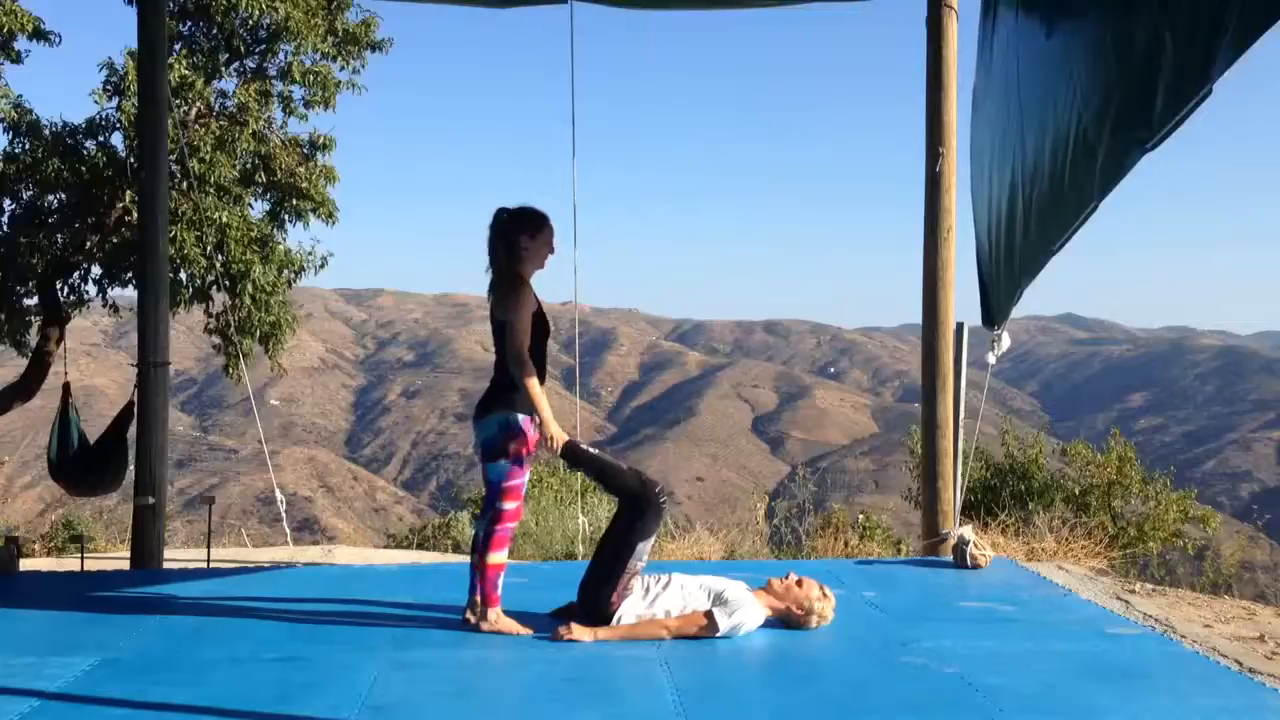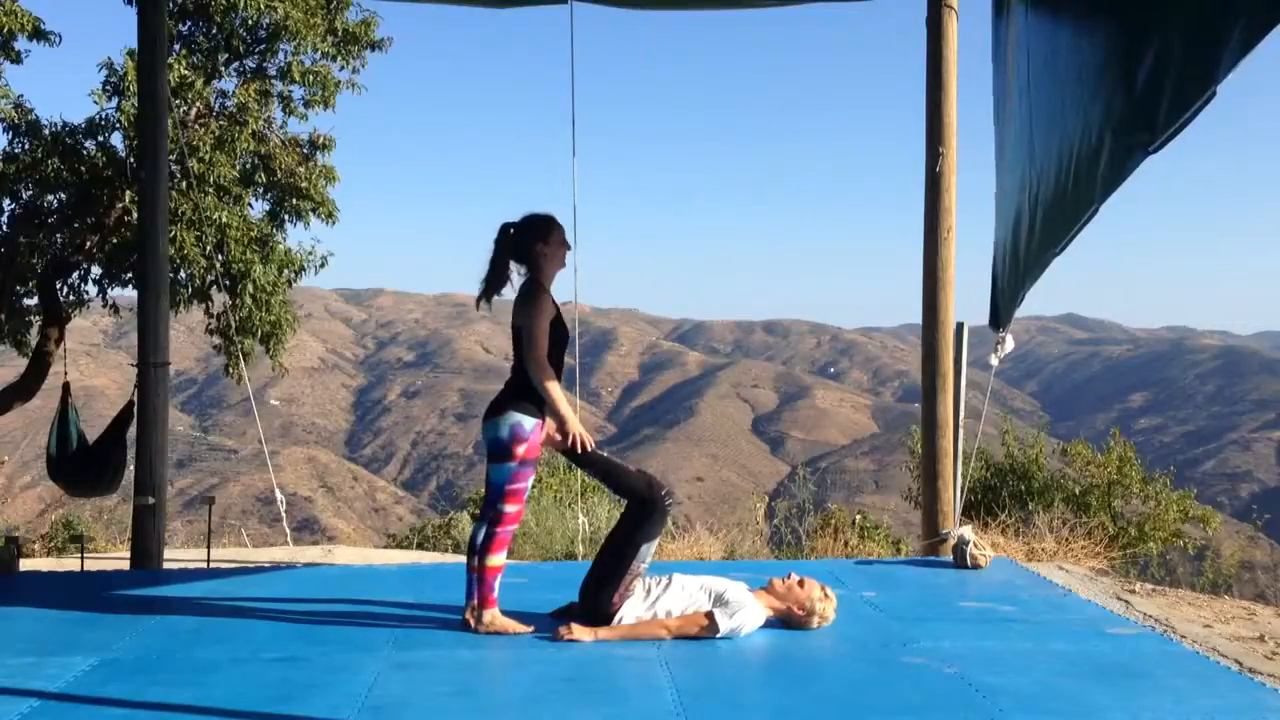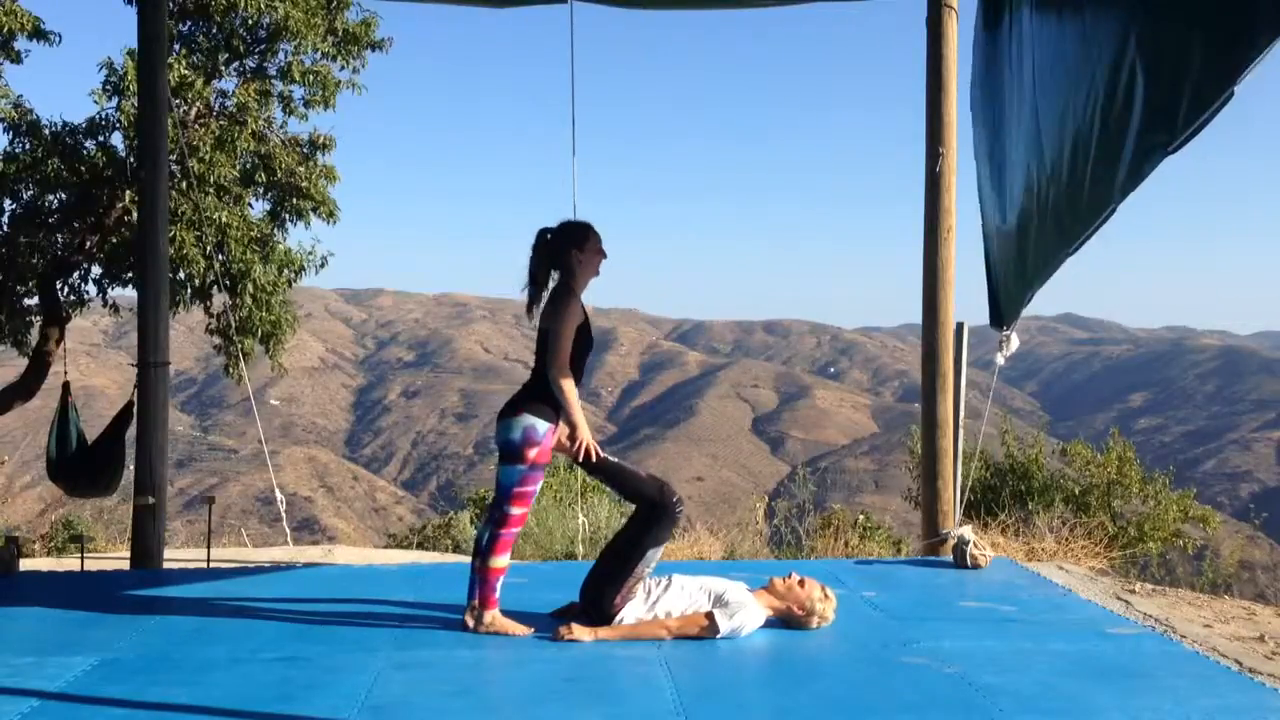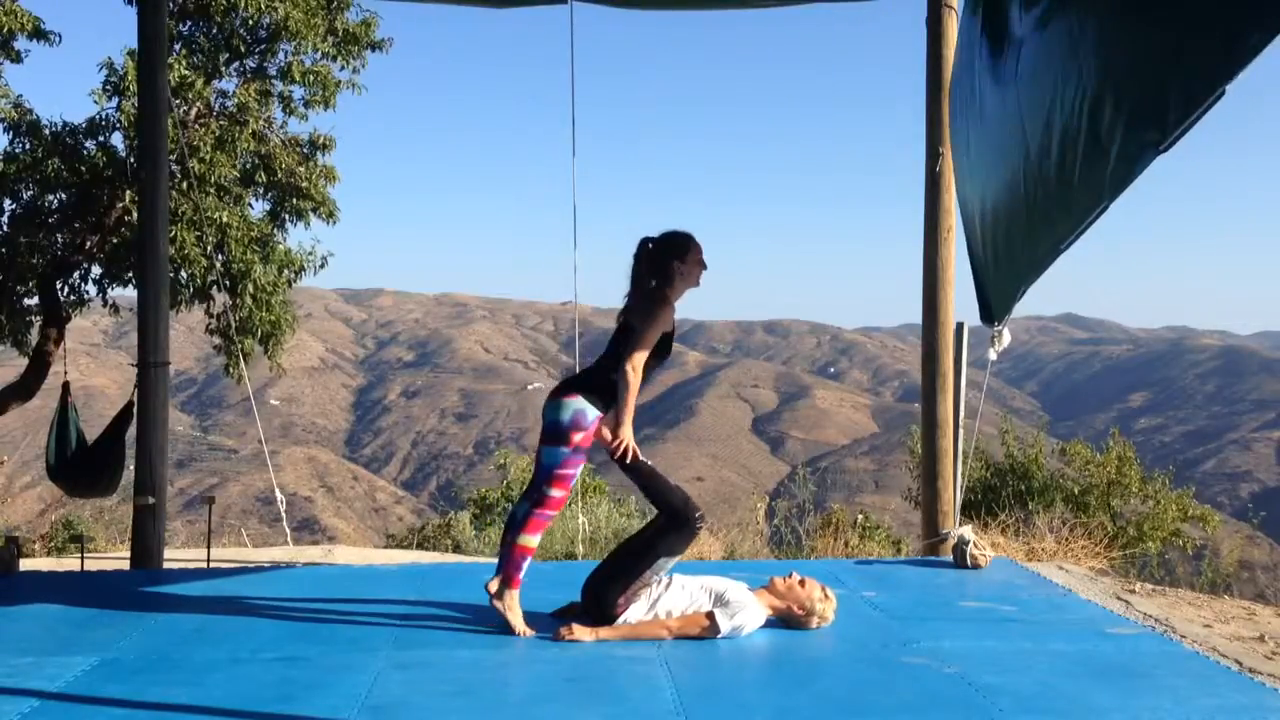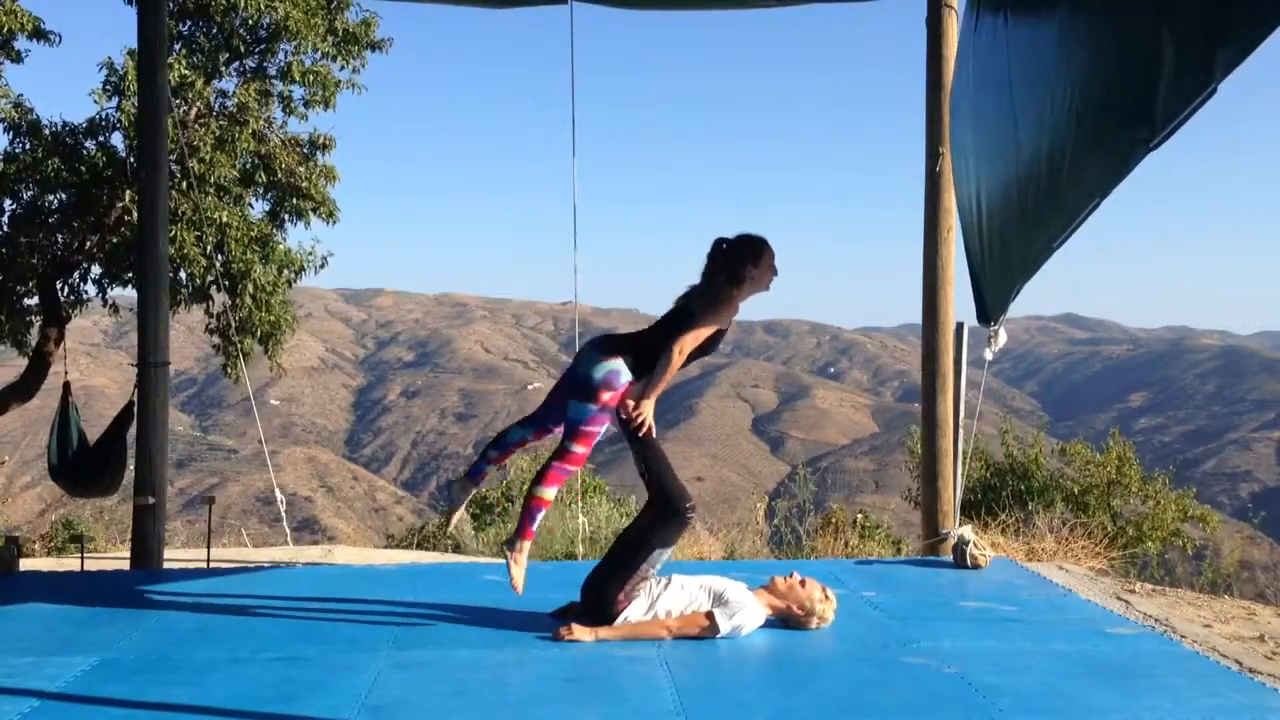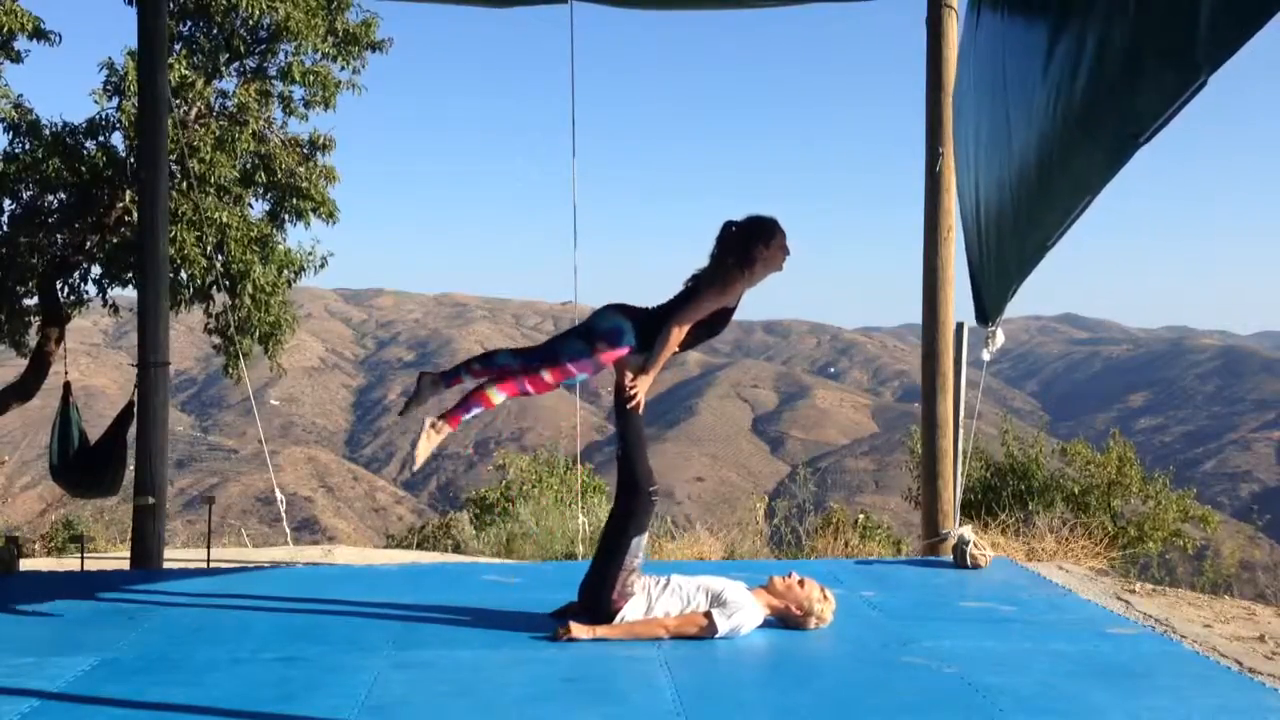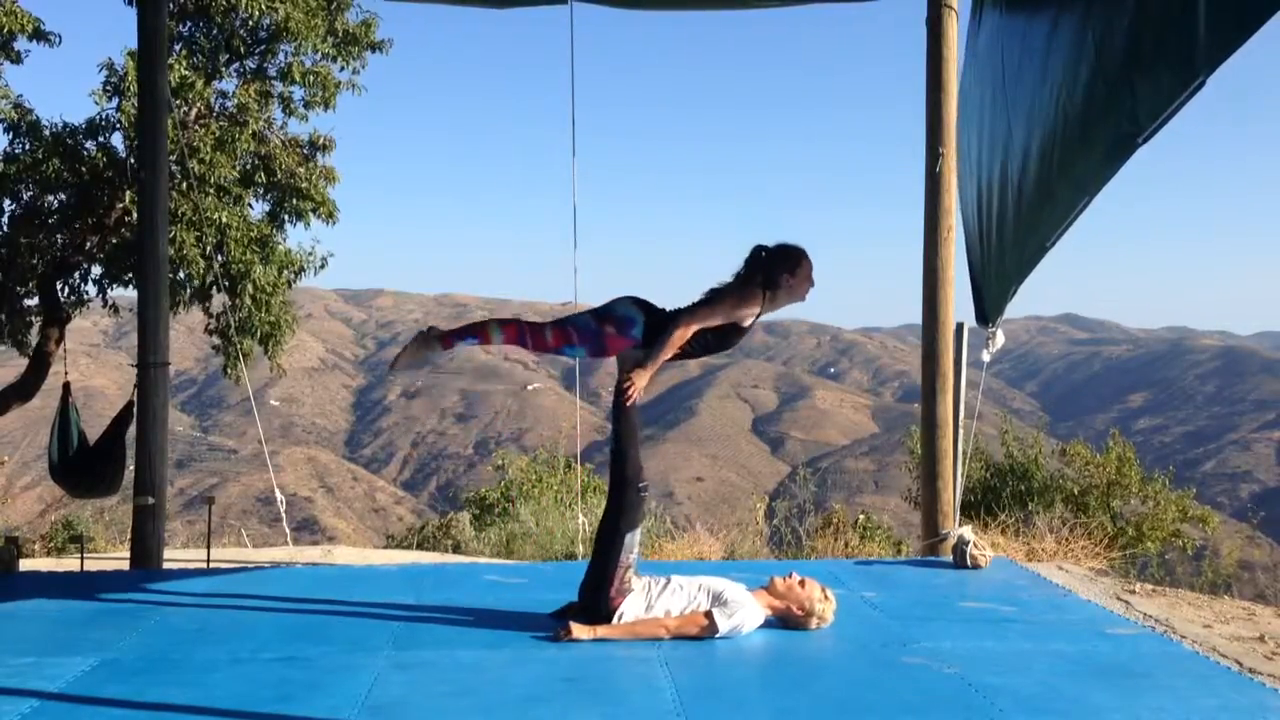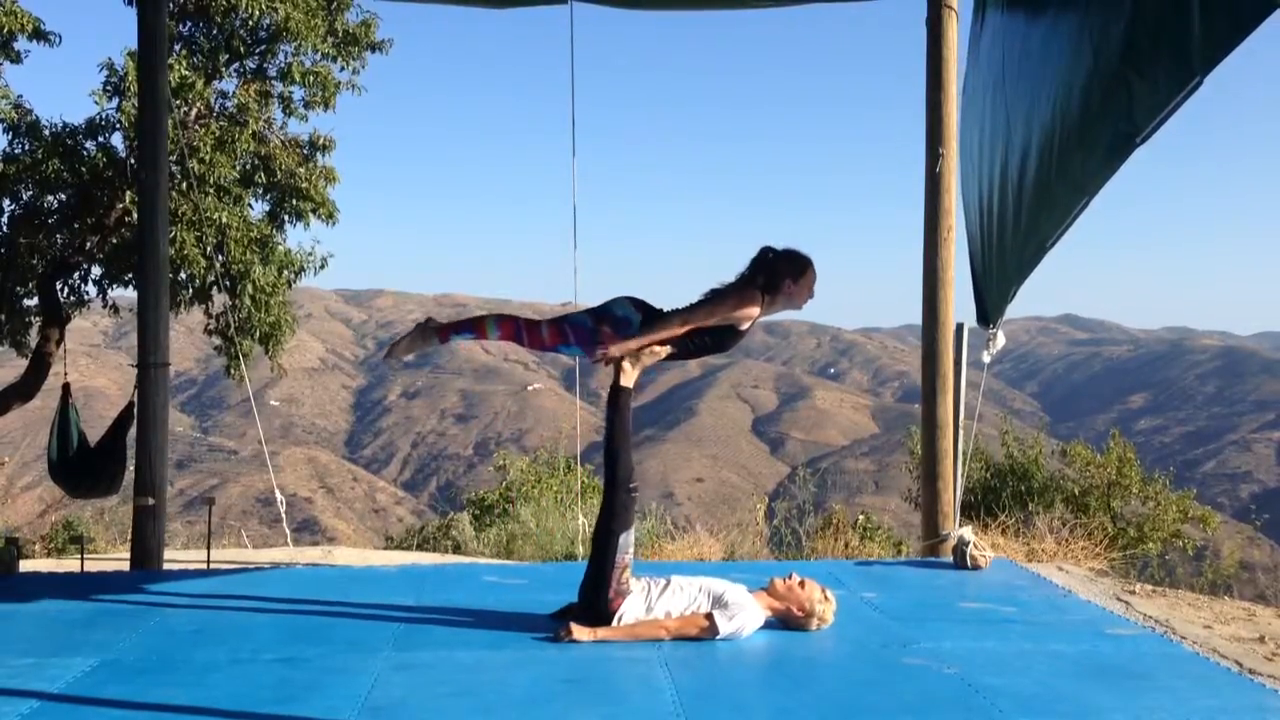
dt=0.5s
person 1, frame 1
left shoulder: (509, 286)
right shoulder: (519, 288)
right elbow: (520, 358)
left wrist: (543, 414)
right wrist: (545, 415)
left hip: (499, 411)
right hip: (508, 413)
left knee: (495, 511)
right knee: (505, 514)
left ankle: (478, 604)
right ankle: (490, 612)
person 1, frame 2
left shoulder: (535, 294)
right shoulder: (537, 295)
right elbow: (538, 364)
left wrist: (551, 417)
right wrist: (568, 416)
left hip: (513, 415)
right hip: (517, 417)
left knee: (493, 514)
right knee: (505, 517)
left ankle: (475, 606)
right ankle: (488, 613)
person 1, frame 3
left shoulder: (561, 298)
right shoulder: (569, 302)
right elbow: (558, 370)
left wrist: (560, 422)
right wrist: (579, 425)
left hip: (524, 419)
right hip: (528, 422)
left knee: (504, 513)
right knee: (511, 518)
left ankle: (478, 607)
right ankle: (488, 614)
person 1, frame 4
left shoulder: (649, 300)
right shoulder: (662, 308)
right elbow: (631, 368)
left wrist: (611, 416)
right wrist: (625, 424)
left hip: (572, 400)
right hip: (579, 408)
left knee: (539, 493)
right knee: (547, 501)
left ankle: (501, 580)
right ankle: (508, 591)
person 1, frame 5
left shoulder: (711, 293)
right shoulder: (727, 306)
right elbow: (677, 349)
left wrist: (639, 388)
right wrist: (649, 399)
left hip: (603, 356)
right hip: (611, 371)
left knee: (537, 424)
right knee: (568, 458)
left ankle: (465, 484)
right ankle: (520, 544)
person 1, frame 6
left shoulder: (727, 274)
right shoulder: (733, 284)
right elbow: (677, 325)
left wrist: (645, 363)
right wrist: (648, 375)
left hip: (620, 326)
right hip: (620, 333)
left knee: (528, 359)
right knee: (533, 378)
left ankle: (438, 380)
right ankle: (441, 425)
person 1, frame 7
left shoulder: (747, 295)
right shoulder: (750, 302)
right elbow: (685, 325)
left wrist: (643, 362)
right wrist: (646, 370)
left hip: (633, 324)
right hip: (630, 326)
left knee: (538, 336)
right knee: (533, 336)
left ankle: (441, 339)
right ankle: (437, 341)
person 1, frame 8
left shoulder: (745, 298)
right shoulder: (749, 306)
right elbow: (685, 321)
left wrist: (629, 345)
right wrist: (628, 346)
left hip: (631, 323)
right hip: (627, 326)
left knee: (535, 332)
right knee: (530, 334)
left ankle: (438, 329)
right ankle: (432, 335)
person 2, frame 1
left shoulder: (745, 614)
right shoulder: (744, 596)
left elbow: (670, 627)
left wrist: (595, 633)
left hip: (612, 609)
right hip: (614, 602)
left knee: (648, 495)
left ankle: (563, 444)
person 2, frame 2
left shoulder: (746, 615)
right shoulder: (743, 596)
left elbow: (670, 629)
left wrist: (595, 633)
left hip: (612, 608)
right hip: (613, 603)
left knee: (654, 497)
person 2, frame 3
left shoulder: (746, 616)
right shoulder: (744, 596)
left elbow: (671, 628)
left wrist: (595, 634)
left hip: (614, 607)
right hip: (615, 601)
left knee: (664, 503)
person 2, frame 4
left shoulder: (746, 616)
right shoulder: (744, 597)
left elbow: (671, 628)
left wrist: (596, 633)
left hip: (615, 606)
right hip: (613, 600)
left knee: (686, 518)
person 2, frame 5
left shoulder: (745, 615)
right shoulder: (744, 598)
left elbow: (670, 627)
left wrist: (595, 633)
left hip: (614, 606)
right hip: (616, 601)
left knee: (677, 508)
person 2, frame 6
left shoulder: (744, 615)
right shoulder: (741, 596)
left elbow: (668, 628)
left wrist: (593, 631)
left hip: (613, 609)
right hip: (614, 604)
left knee: (641, 495)
left ankle: (627, 391)
person 2, frame 7
left shoulder: (744, 615)
right shoulder: (742, 599)
left elbow: (668, 627)
left wrist: (594, 631)
left hip: (613, 605)
right hip: (618, 599)
left knee: (630, 493)
person 2, frame 8
left shoulder: (745, 617)
right shoulder: (742, 599)
left elbow: (668, 629)
left wrist: (593, 633)
left hip: (612, 611)
right hip: (617, 603)
left knee: (622, 498)
left ankle: (625, 381)
